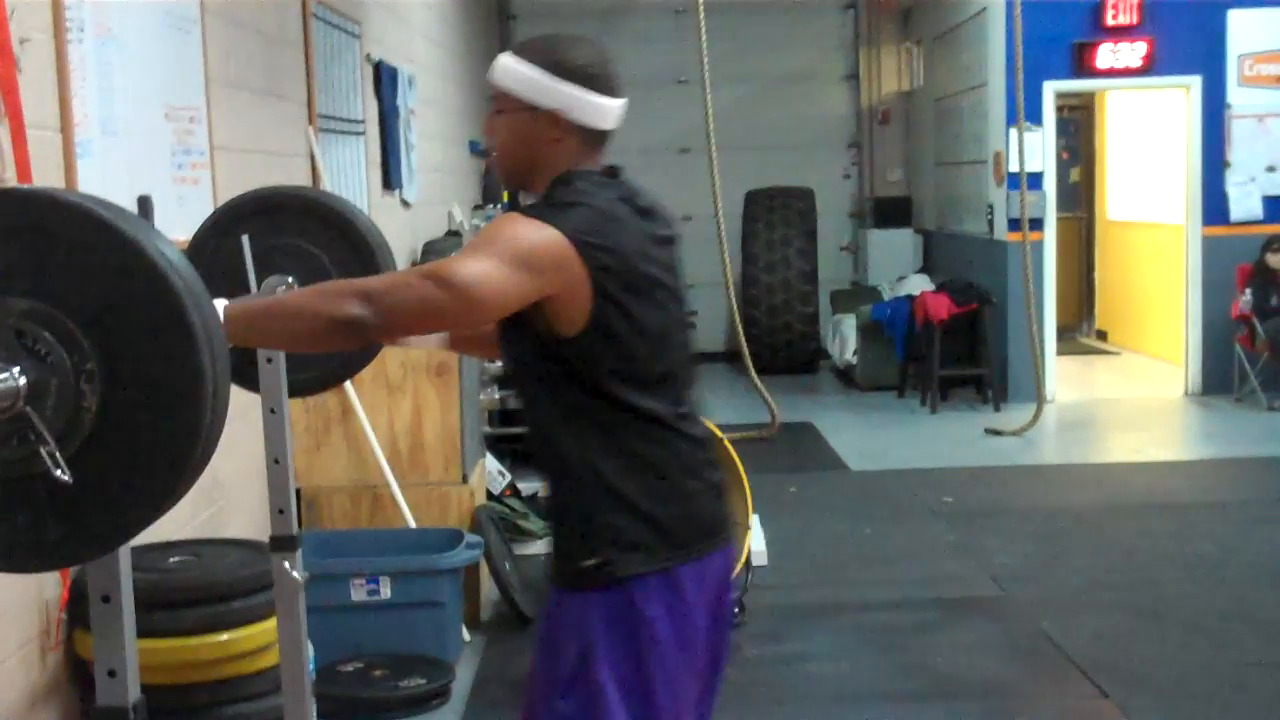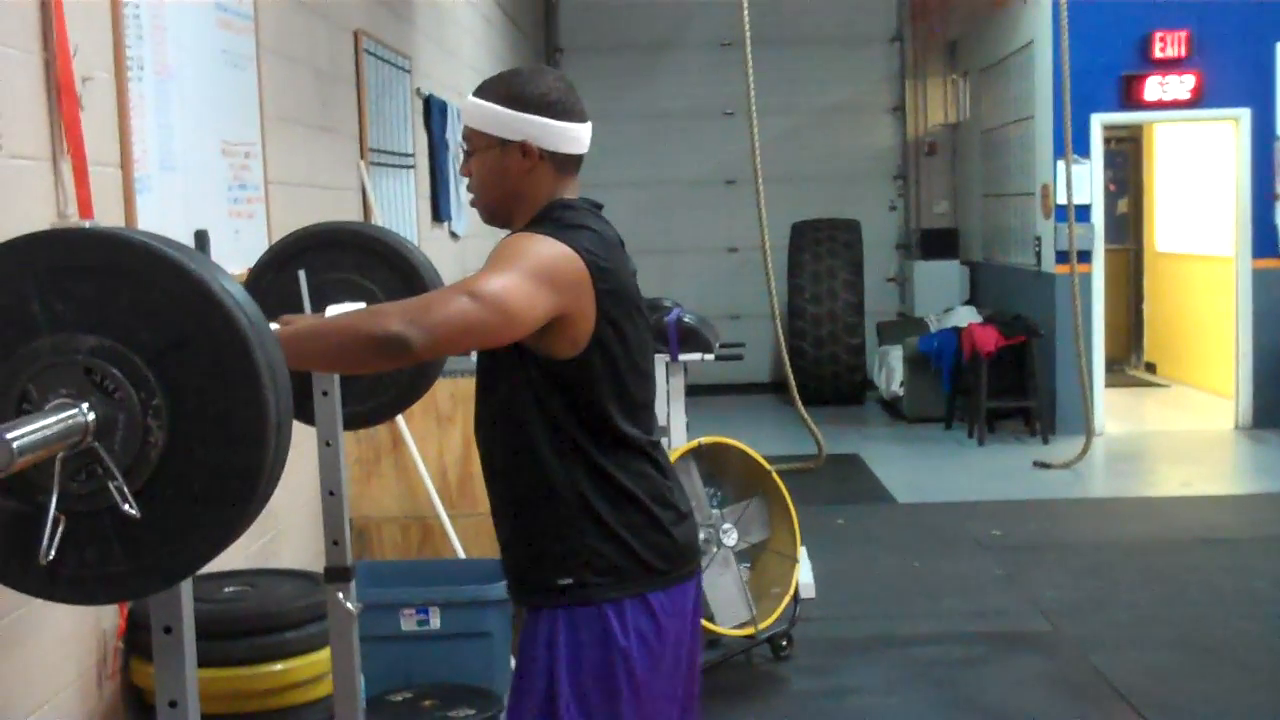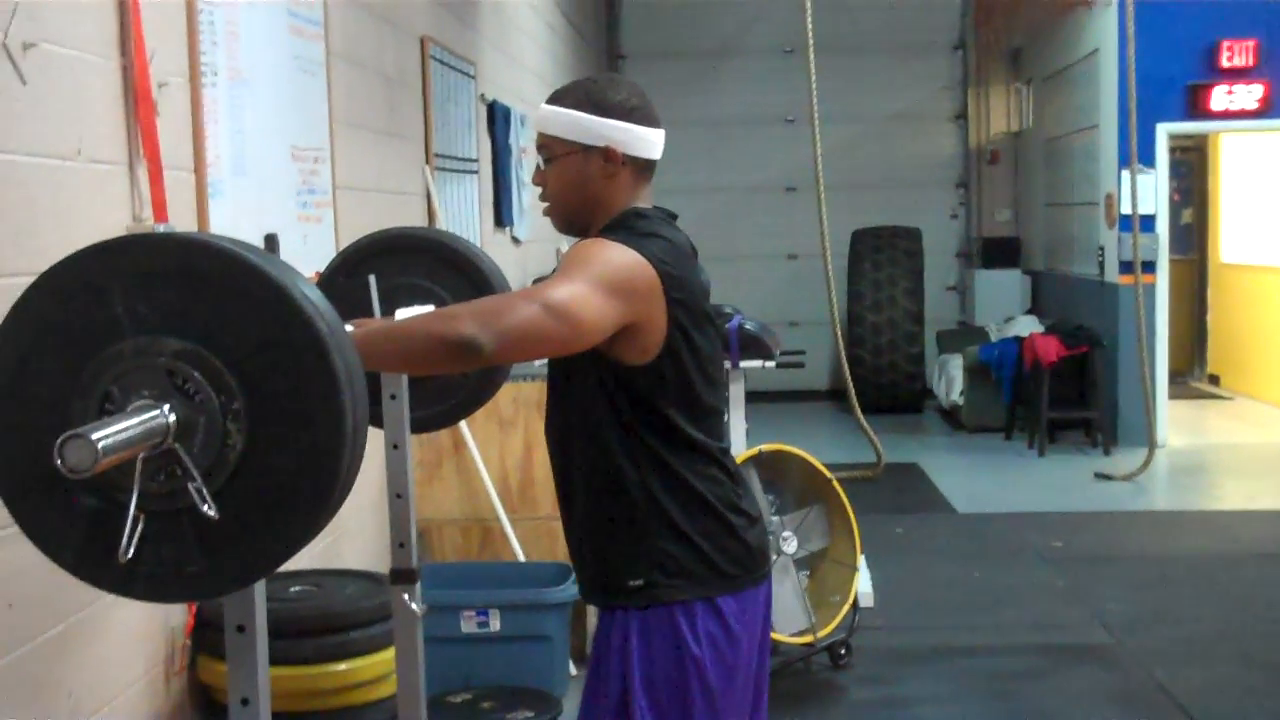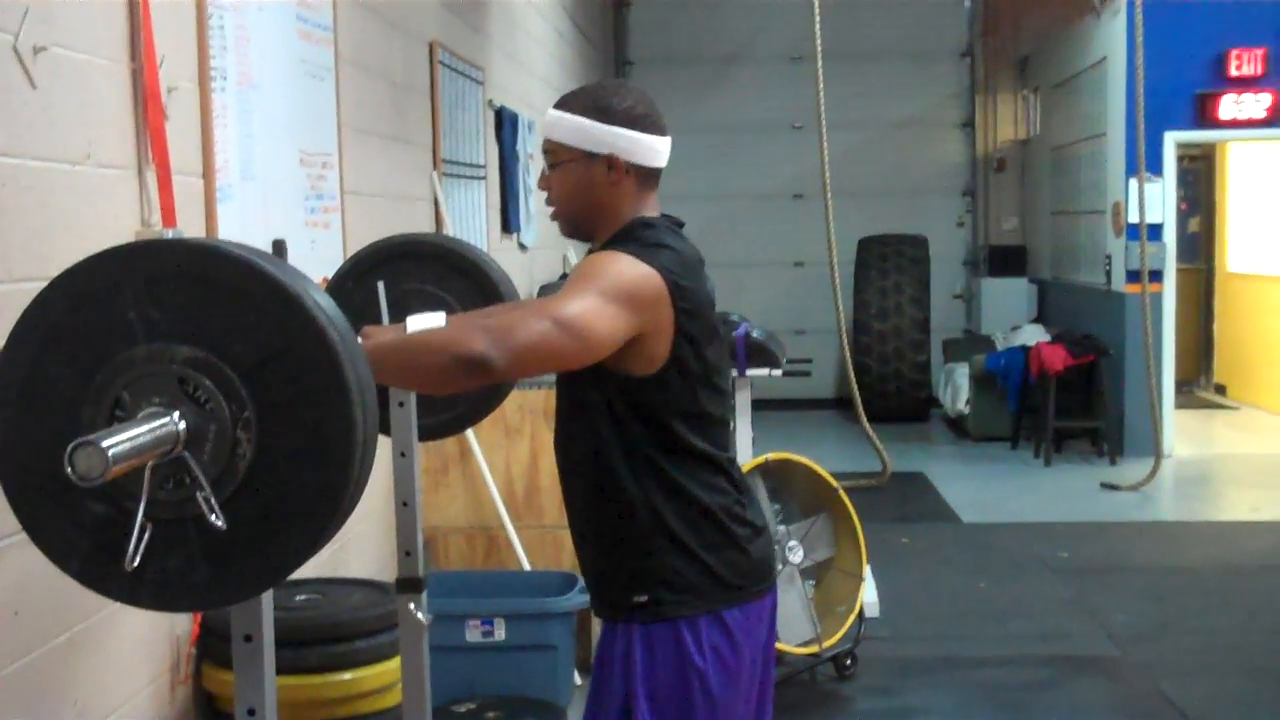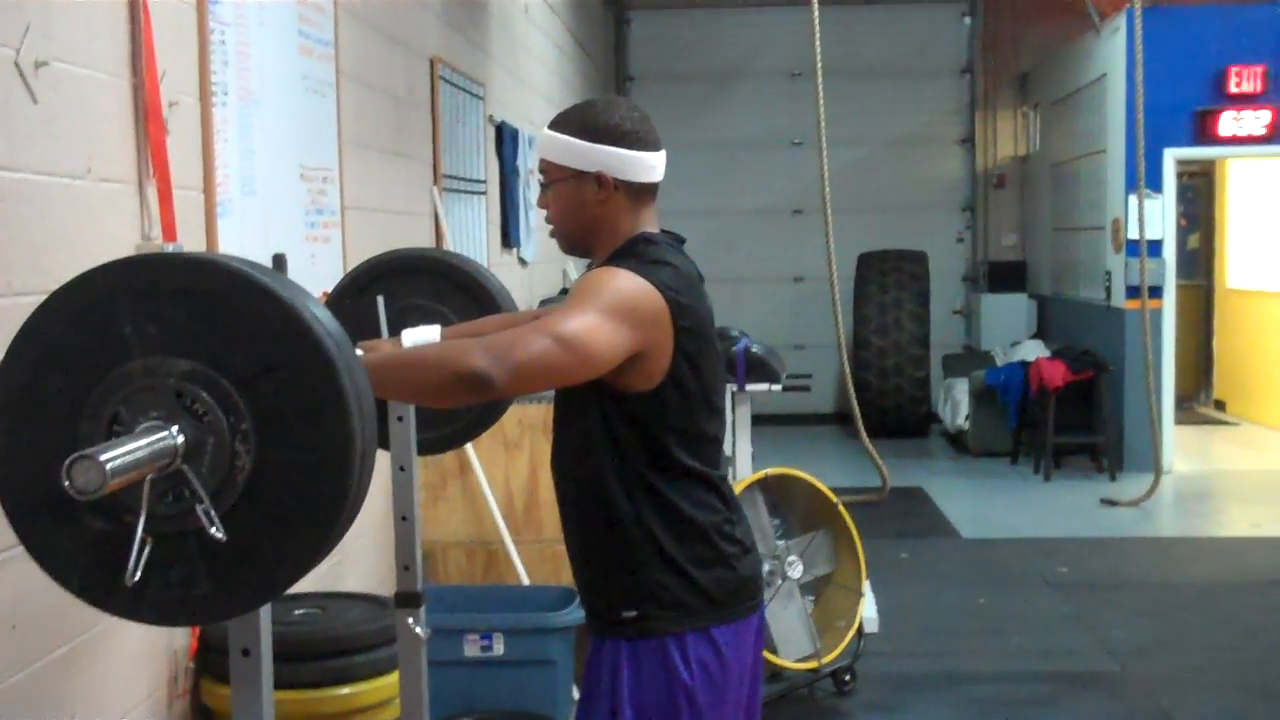
dt=0.7s
person 1, frame 1
left shoulder: (544, 241)
right shoulder: (624, 214)
left elbow: (365, 313)
right wrist: (429, 332)
left hip: (632, 550)
right hip: (663, 528)
person 1, frame 2
left shoulder: (549, 258)
right shoulder: (579, 243)
left elbow: (404, 335)
right elbow: (439, 315)
right wrist: (316, 326)
left hip: (604, 580)
right hip: (636, 560)
person 1, frame 3
left shoulder: (621, 265)
right shoulder: (649, 250)
left elbow: (476, 337)
right elbow: (523, 311)
right wrist: (380, 330)
left hip: (677, 582)
right hip: (705, 563)
person 1, frame 4
left shoulder: (631, 277)
right shoulder: (655, 258)
left elbow: (486, 353)
right elbow: (534, 318)
right wrist: (399, 337)
left hip: (683, 597)
right hip: (712, 575)
person 1, frame 5
left shoulder: (631, 292)
right shoulder: (656, 273)
left elbow: (484, 369)
right elbow: (535, 328)
right wrist: (399, 350)
left hip: (670, 613)
right hip: (703, 591)
